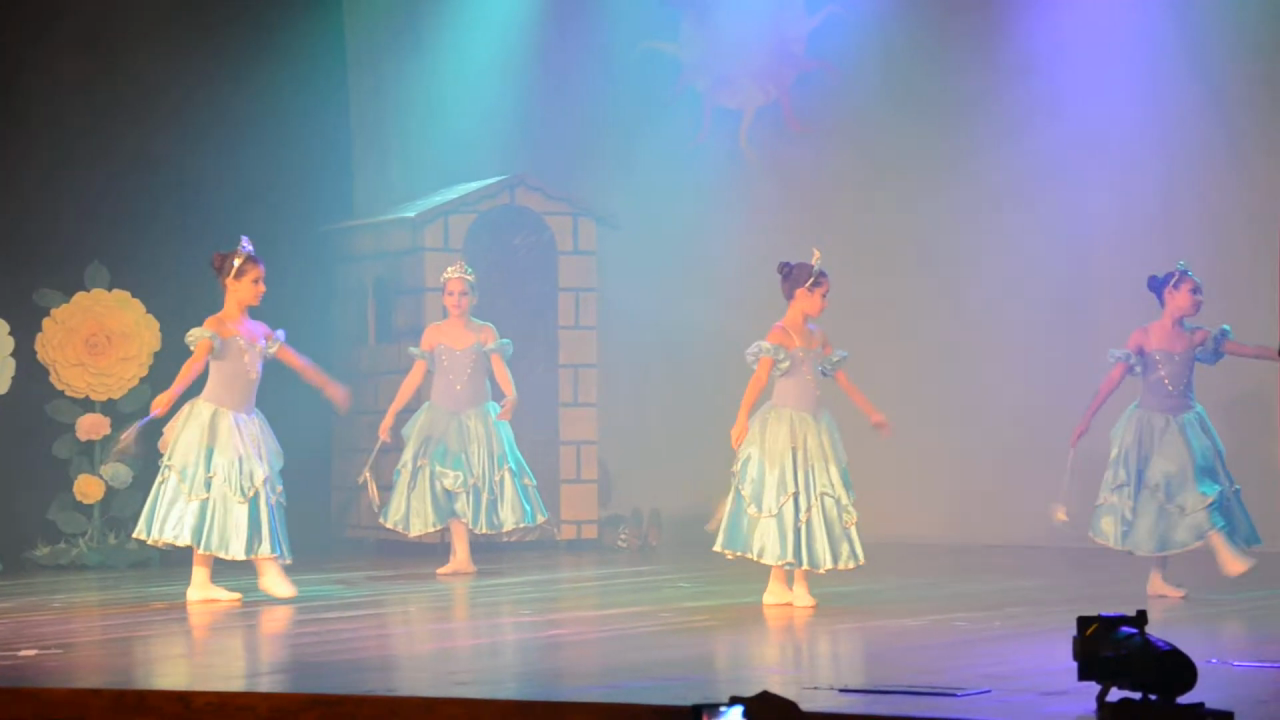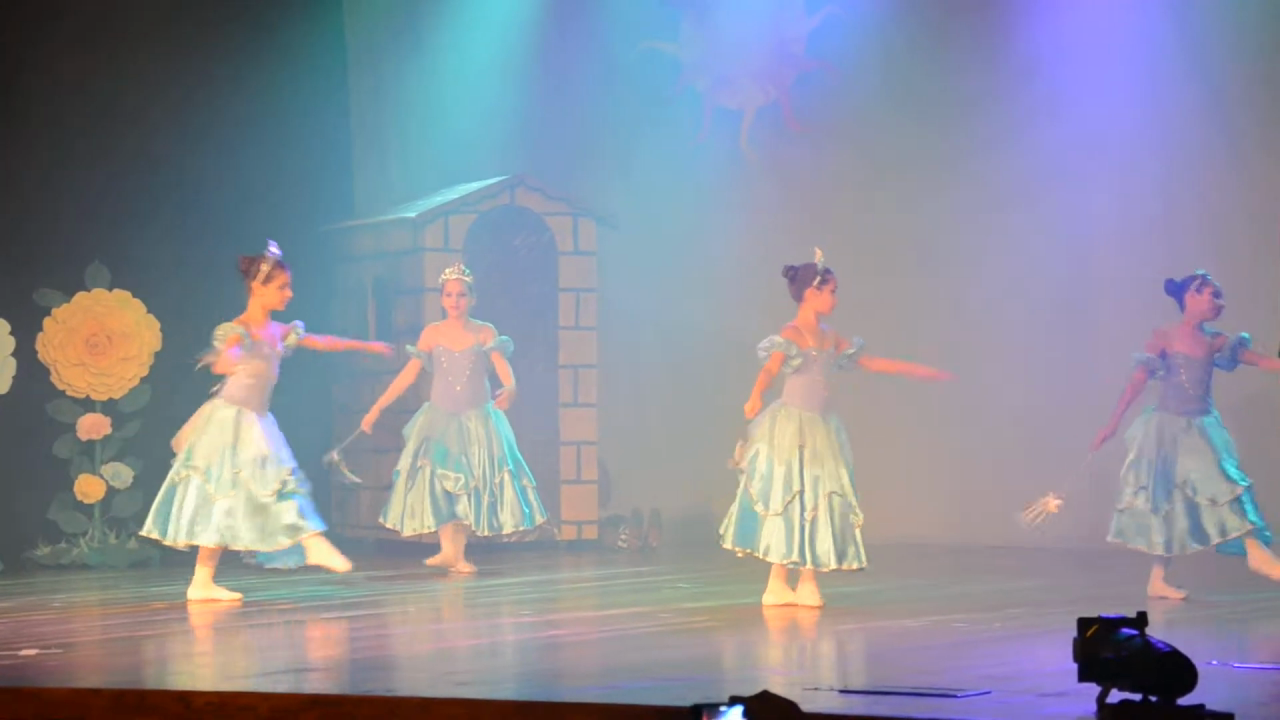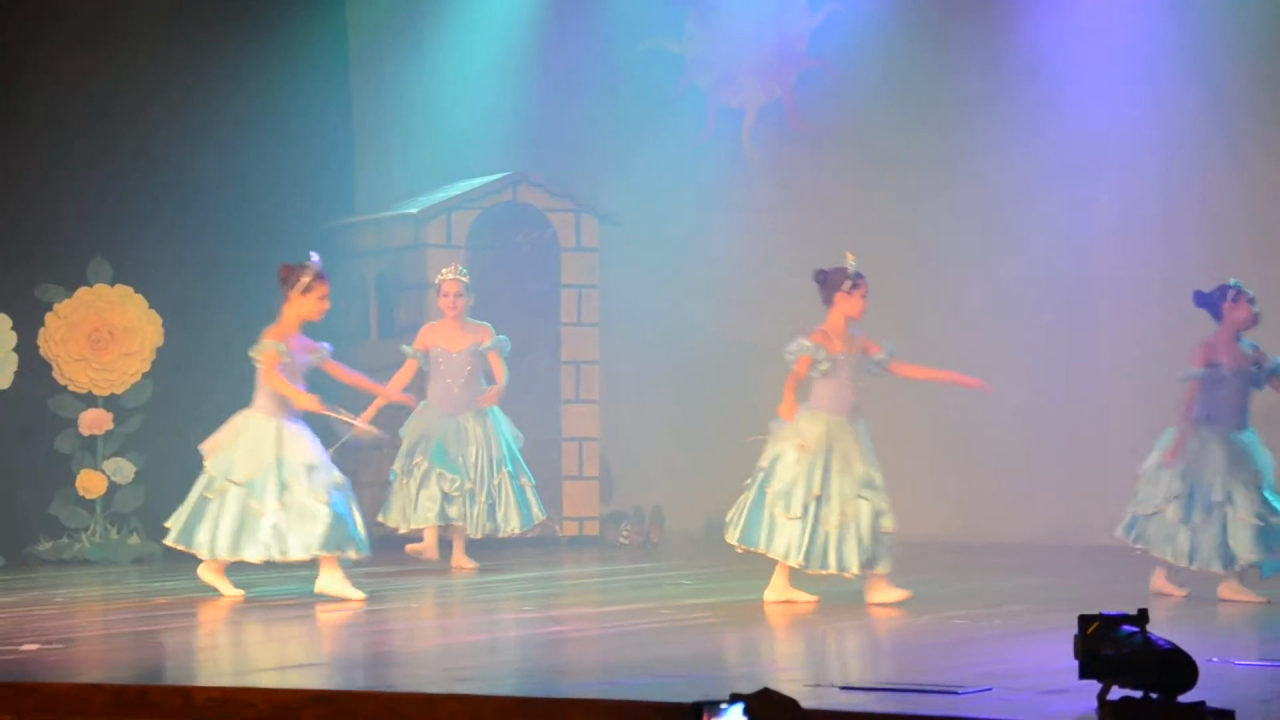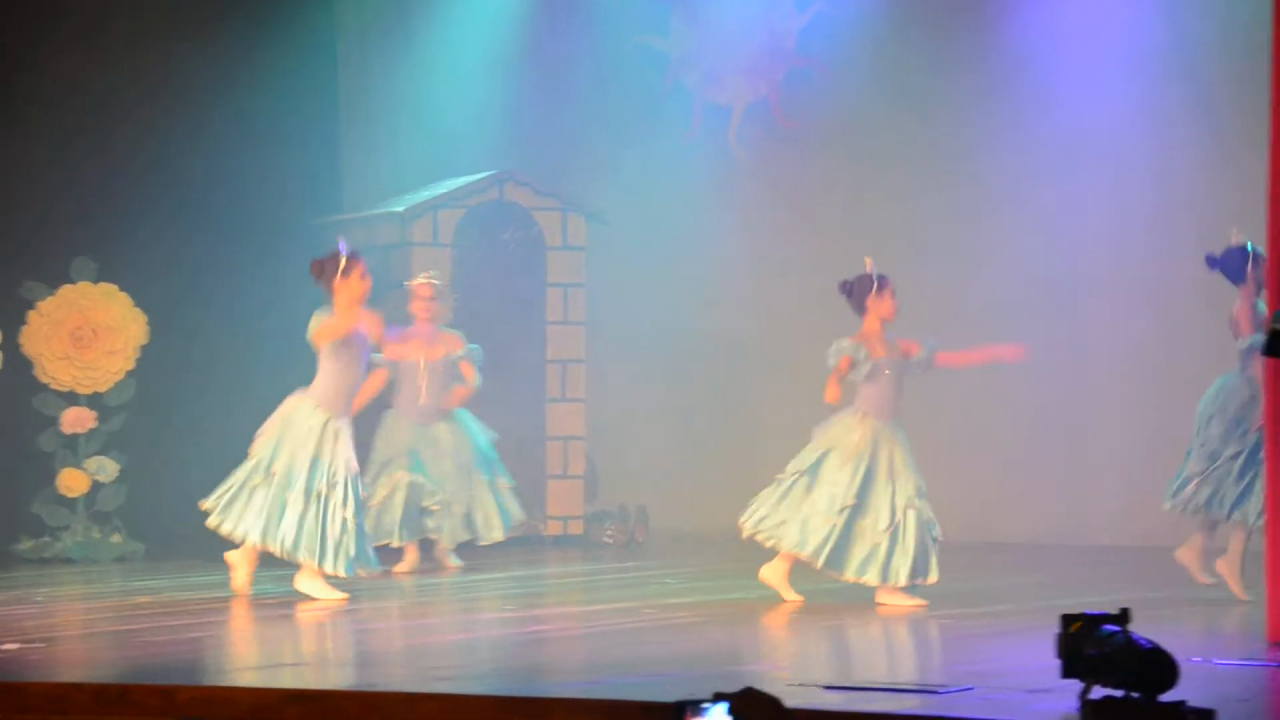
dt=0.2s
person 1, frame 1
left shoulder: (259, 330)
right shoulder: (215, 325)
left elbow: (294, 359)
right elbow: (196, 362)
left wrist: (329, 385)
right wrist: (171, 393)
left hip: (244, 422)
right hip: (214, 419)
left knee: (244, 494)
right knee: (212, 497)
person 1, frame 2
left shoulder: (279, 330)
right shoulder: (239, 327)
left elbow: (321, 342)
right elbow: (227, 353)
left wrist: (365, 345)
right wrist: (231, 365)
left hip: (258, 422)
right hip: (231, 420)
right knee: (224, 498)
person 1, frame 3
left shoulder: (306, 345)
right shoulder: (274, 338)
left elbow: (343, 372)
right elbow: (273, 378)
left wrist: (386, 393)
right wrist: (300, 397)
left hip: (290, 432)
right hip: (264, 431)
left knee: (320, 492)
right knee: (250, 504)
right ankle: (213, 567)
person 1, frame 4
left shoulder: (358, 326)
right shoulder: (329, 320)
right elbow: (327, 332)
right wrist: (358, 319)
left hip: (335, 425)
right hip: (313, 420)
left knee: (329, 495)
right knee: (287, 494)
right ankle: (246, 555)
person 2, frame 1
left shoulder: (817, 336)
right shoulder: (778, 335)
left elbow: (841, 377)
right elbow: (759, 378)
left wrist: (871, 412)
right wrist: (742, 419)
left hip: (814, 427)
right hip: (783, 427)
left knee: (814, 503)
right knee: (783, 502)
left ankle: (800, 582)
right ankle: (781, 583)
person 2, frame 2
left shoulder: (830, 337)
right shoulder: (791, 334)
left elbow: (871, 363)
right elbow: (770, 368)
left wrist: (917, 370)
right wrist: (755, 399)
left hip: (821, 428)
right hip: (790, 426)
left knee: (824, 499)
right knee: (787, 500)
left ankle: (808, 580)
right ankle: (776, 584)
person 2, frame 3
left shoulder: (860, 342)
right shoulder: (818, 339)
left elbow: (903, 369)
right elbow: (798, 372)
left wrist: (953, 377)
right wrist: (788, 401)
left hip: (847, 432)
right hip: (817, 428)
left knee: (864, 501)
right knee: (800, 503)
left ankle: (876, 583)
right ankle: (778, 583)
person 2, frame 4
left shoulder: (899, 347)
right shoulder: (856, 343)
left elbow: (947, 359)
right elbow: (838, 370)
left wrist: (996, 354)
right wrist: (833, 388)
left hip: (885, 439)
right hip: (853, 436)
left knee: (902, 509)
right knee: (828, 503)
left ankle: (887, 586)
right ankle: (778, 569)
person 3, frame 1
left shoulder: (1198, 336)
right shoulder: (1143, 336)
left elbow: (1248, 351)
right elbow: (1114, 378)
right wrist: (1086, 419)
left hip: (1186, 425)
right hip: (1150, 425)
left knee: (1193, 486)
right knee: (1153, 498)
person 3, frame 2
left shoulder: (1217, 340)
right shoulder: (1163, 337)
right elbow: (1138, 381)
right wrist: (1113, 422)
left hip: (1202, 427)
right hip: (1167, 427)
right knee: (1165, 498)
right ankle: (1171, 575)
person 3, frame 3
left shoulder: (1253, 352)
right shoulder: (1207, 349)
right elbow: (1193, 394)
right wrist: (1181, 435)
left hip: (1237, 441)
right hip: (1207, 439)
left knee: (1246, 503)
right knee: (1187, 506)
left ankle: (1230, 582)
right ankle: (1160, 577)
person 3, frame 4
left shoulder: (1256, 308)
right shoulder: (1245, 309)
right elbow: (1253, 357)
right wrist: (1264, 404)
left hip: (1252, 402)
right hip: (1242, 402)
left knee: (1248, 479)
right knee: (1229, 480)
left ankle: (1231, 561)
right ankle: (1194, 547)
person 4, frame 1
left shoulder: (486, 332)
right shoulder: (433, 333)
left elbow: (500, 369)
right elbow: (415, 376)
left wrist: (511, 397)
right wrist: (391, 413)
left hip: (478, 418)
right hip: (441, 418)
left knee: (473, 483)
right knee: (443, 482)
left ankle: (459, 554)
right ankle: (461, 557)
person 4, frame 2
left shoulder: (485, 332)
right shoulder: (432, 333)
left elbow: (502, 367)
right elbow: (408, 374)
left wrist: (510, 388)
right wrist: (377, 408)
left hip: (478, 419)
right hip: (440, 418)
left knee: (473, 484)
right knee: (436, 477)
left ankle: (459, 554)
right ankle: (447, 550)
person 4, frame 3
left shoulder: (483, 332)
right shoulder: (428, 332)
left elbow: (500, 368)
right elbow: (405, 374)
left wrist: (499, 387)
right wrist: (374, 406)
left hip: (474, 419)
right hip: (436, 418)
left knee: (471, 481)
right knee: (430, 472)
left ankle: (459, 552)
right ankle: (430, 542)
person 4, frame 4
left shoulder: (455, 340)
right shoulder: (399, 341)
left elbow: (473, 377)
right elbow: (376, 382)
left wrist: (467, 389)
left hip: (445, 427)
right hip: (407, 427)
left knee: (449, 487)
right knee: (402, 483)
left ankle: (444, 547)
right ankle: (410, 550)
